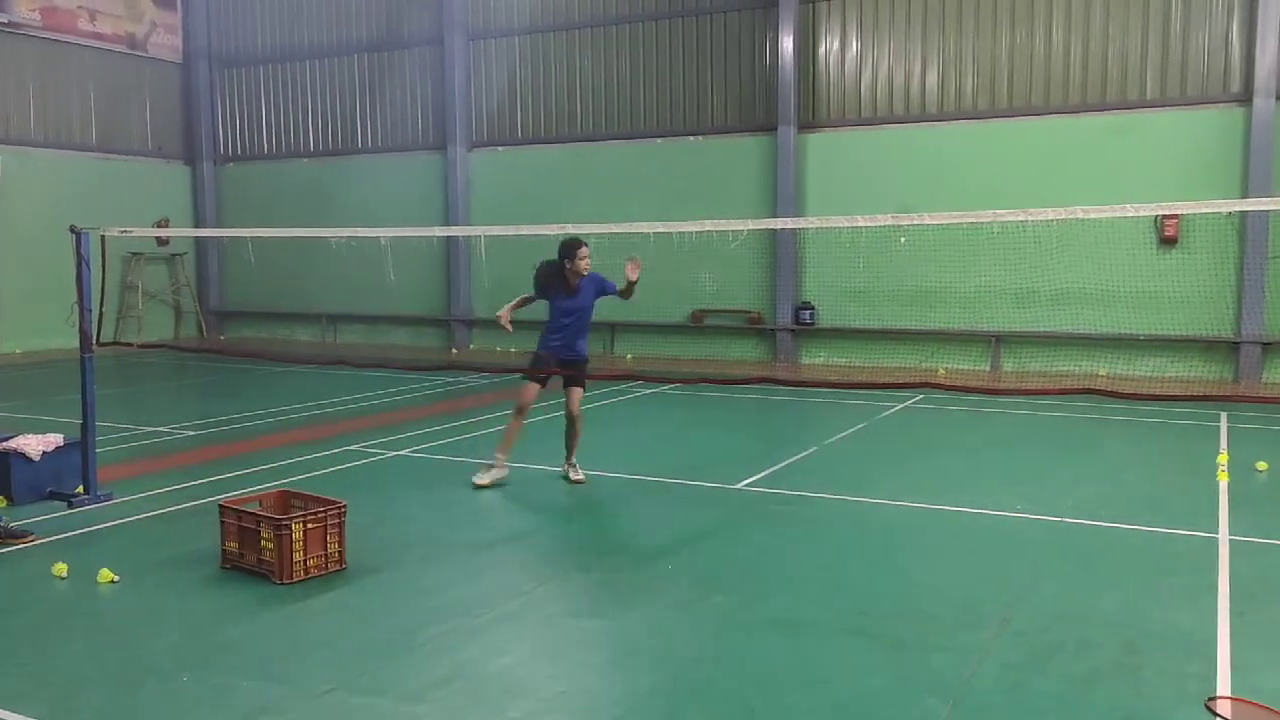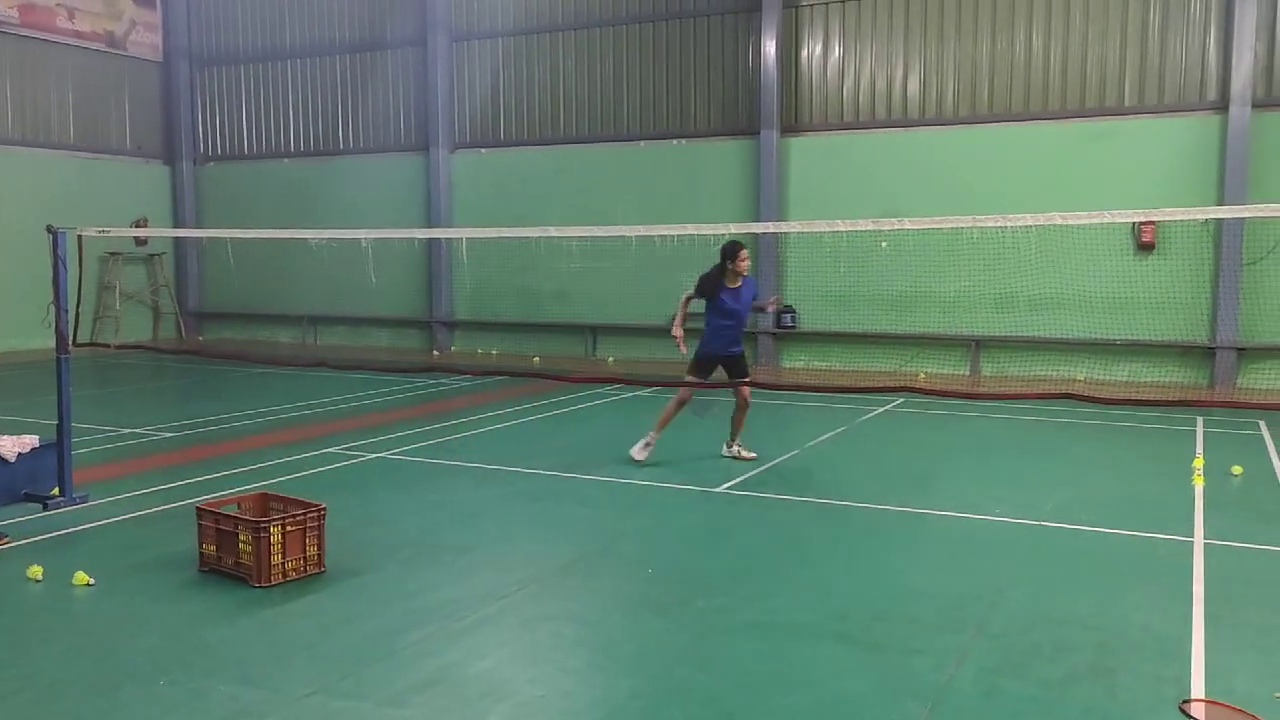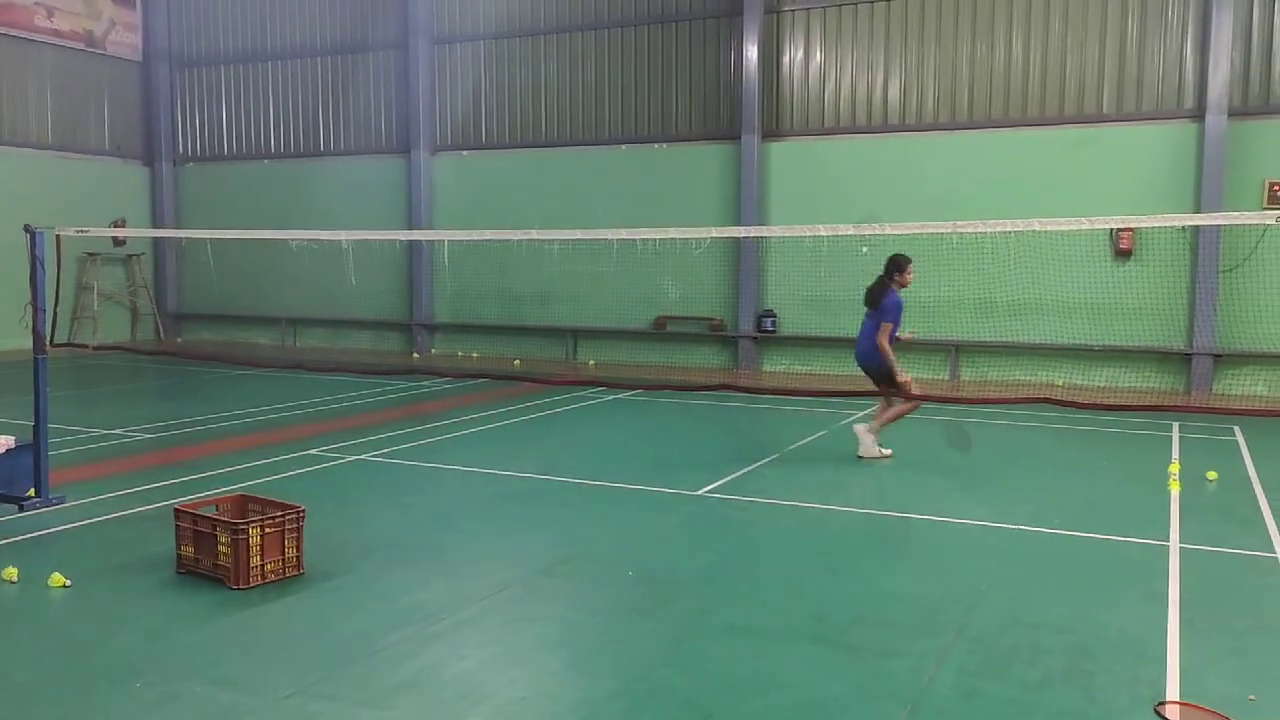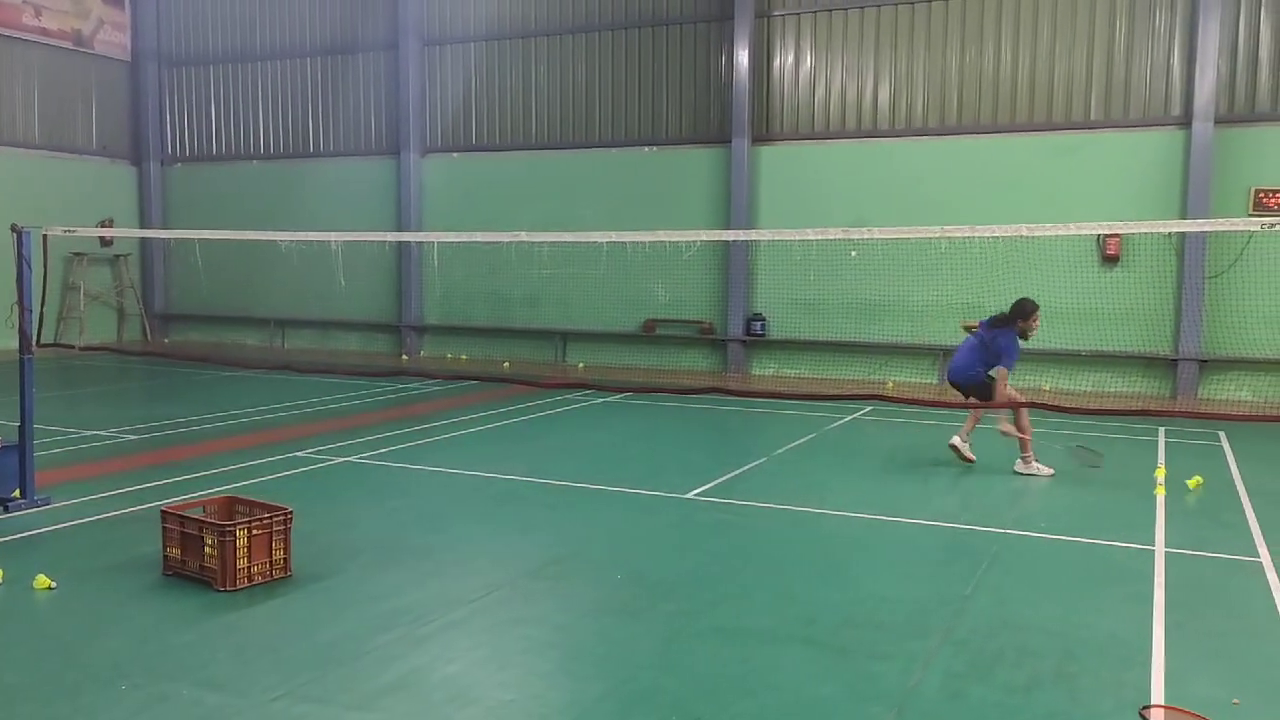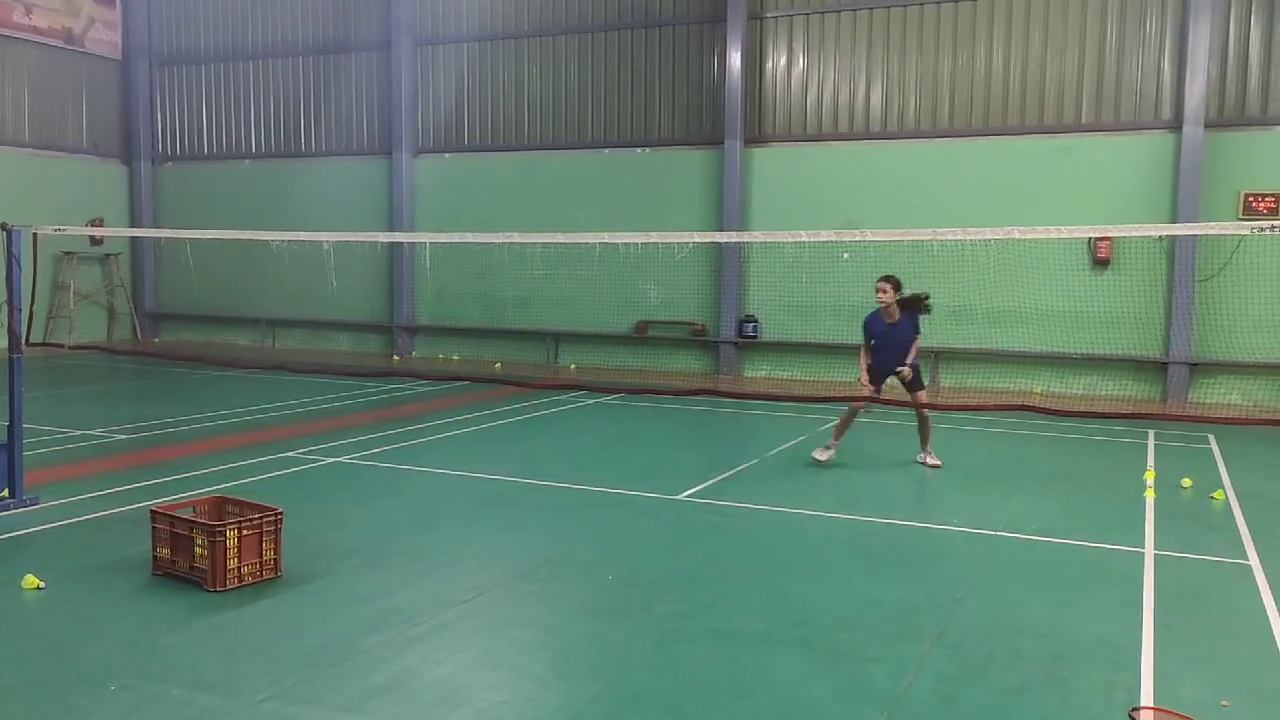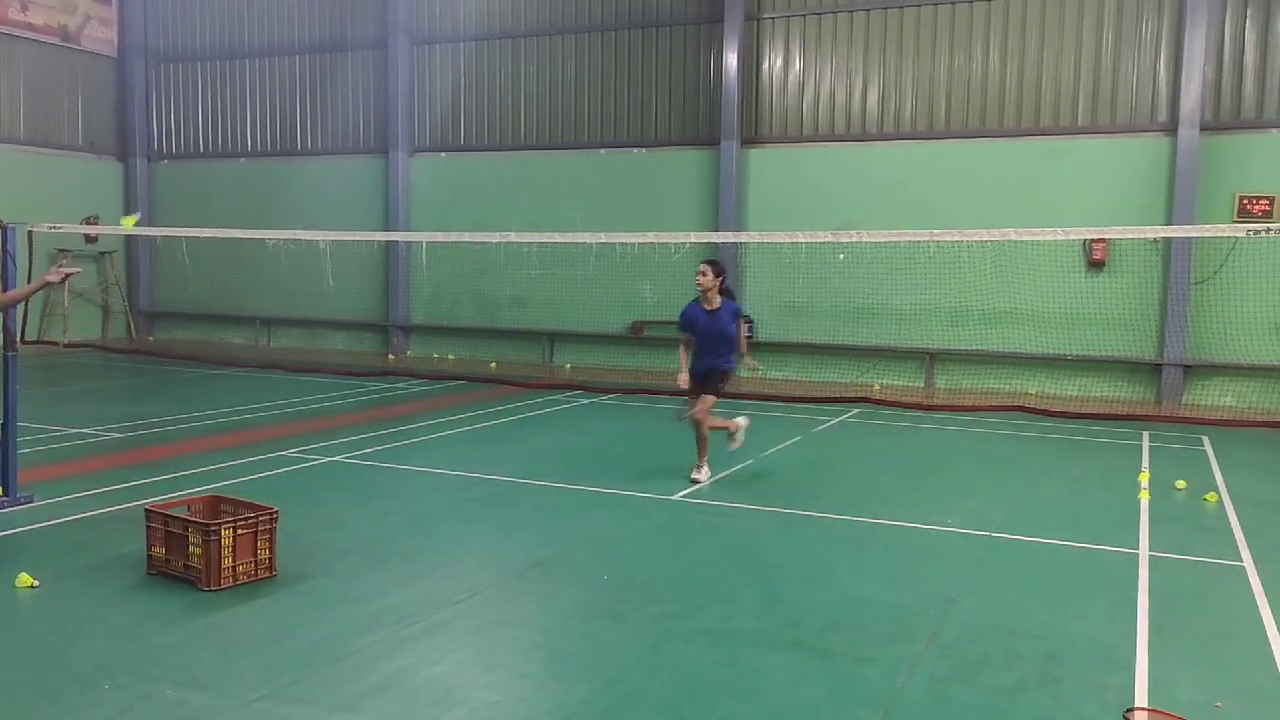
dt=0.5s
person 1, frame 1
left shoulder: (594, 282)
right shoulder: (551, 284)
left elbow: (625, 295)
right elbow: (528, 298)
left wrist: (631, 281)
right wrist: (507, 309)
left hip: (575, 356)
right hip: (547, 351)
left knee: (573, 413)
right knee: (522, 407)
left ankle: (570, 463)
right ankle: (498, 464)
person 1, frame 2
left shoulder: (750, 284)
right shoulder: (711, 287)
right elbow: (687, 298)
left wrist: (765, 308)
right wrist: (677, 326)
left hip: (735, 350)
right hip: (709, 350)
left knee: (744, 399)
right knee: (683, 397)
left ankle: (732, 444)
right ankle: (649, 440)
person 1, frame 3
left shoulder: (882, 294)
right shoulder: (893, 301)
right elbow: (881, 341)
left wrist: (896, 336)
right wrist: (898, 371)
left hip: (863, 354)
right hip: (875, 357)
left knee: (890, 399)
right knee: (914, 400)
left ankle: (869, 445)
right ankle: (868, 430)
person 1, frame 4
left shoulder: (996, 322)
right shoulder: (1011, 345)
left elbow: (973, 327)
right elbow: (1000, 386)
right wrist: (1003, 421)
left hip: (954, 372)
right hip: (969, 376)
left knee: (982, 400)
right knee: (1018, 403)
left ankle: (962, 438)
right ankle: (1027, 461)
person 1, frame 5
left shoulder: (910, 317)
right shoulder: (871, 321)
left elbow: (915, 342)
right elbow: (865, 349)
left wrist: (909, 364)
right wrist: (863, 373)
left hip: (904, 364)
right hip: (879, 364)
left knee: (923, 410)
right knee: (857, 405)
left ankle: (926, 452)
right ankle: (831, 446)
person 1, frame 6
left shoulder: (732, 307)
right shoulder: (690, 311)
left elbow: (740, 324)
right elbow: (686, 345)
left wrist: (744, 354)
right wrist: (683, 371)
left hip: (722, 368)
right hip: (700, 369)
left knee: (698, 416)
right knee: (698, 418)
left ankle: (701, 464)
right ankle: (736, 424)
